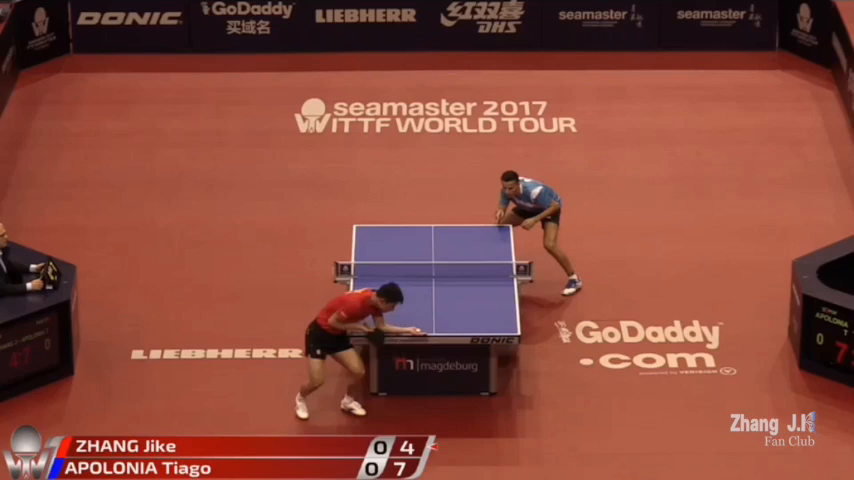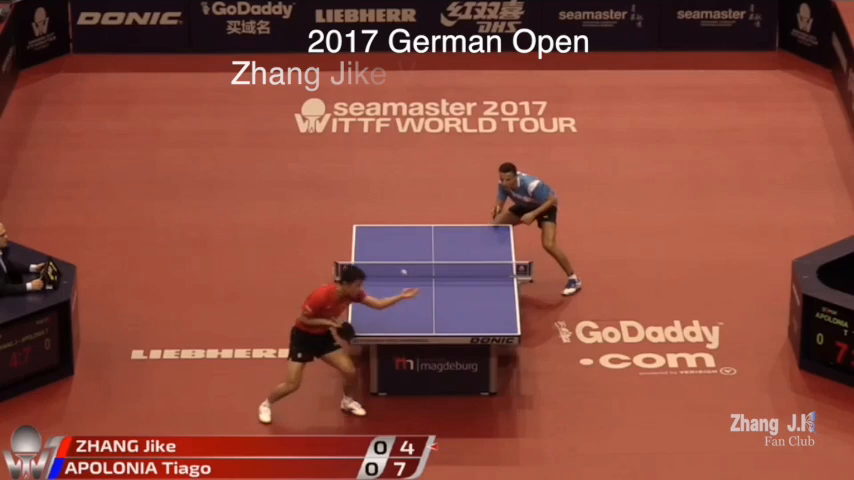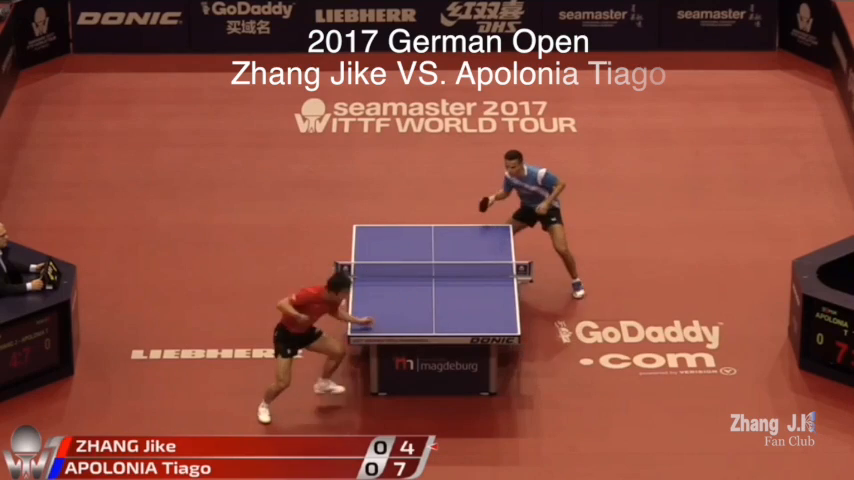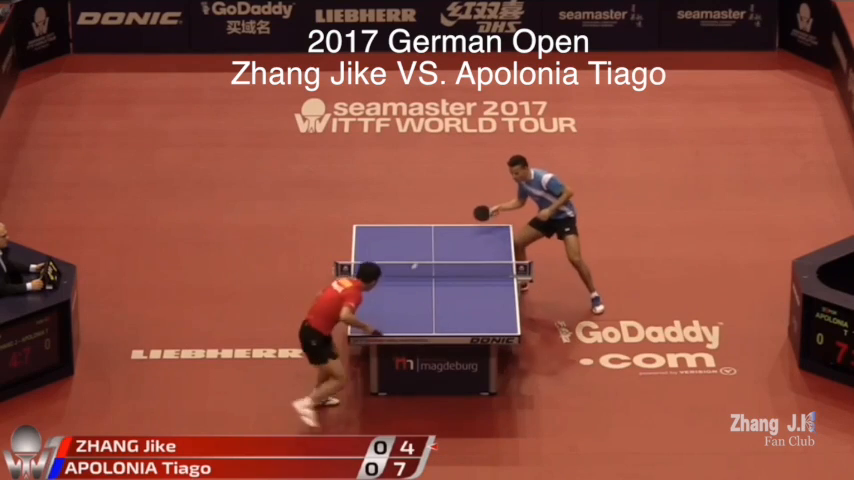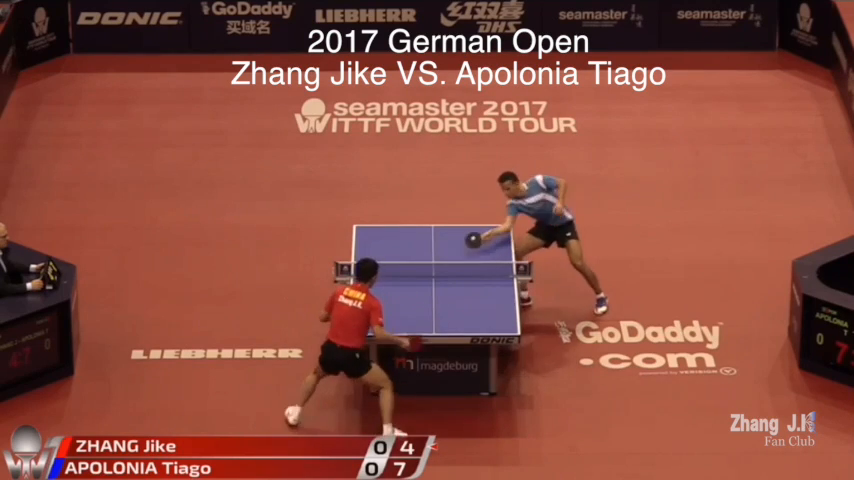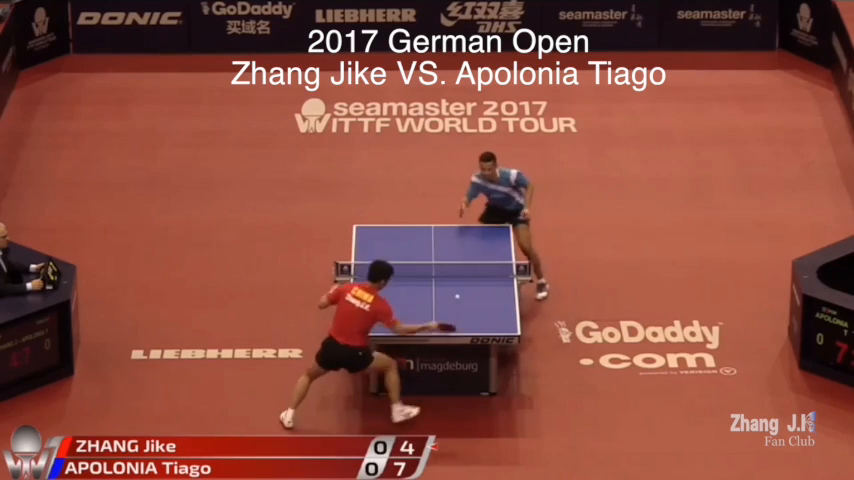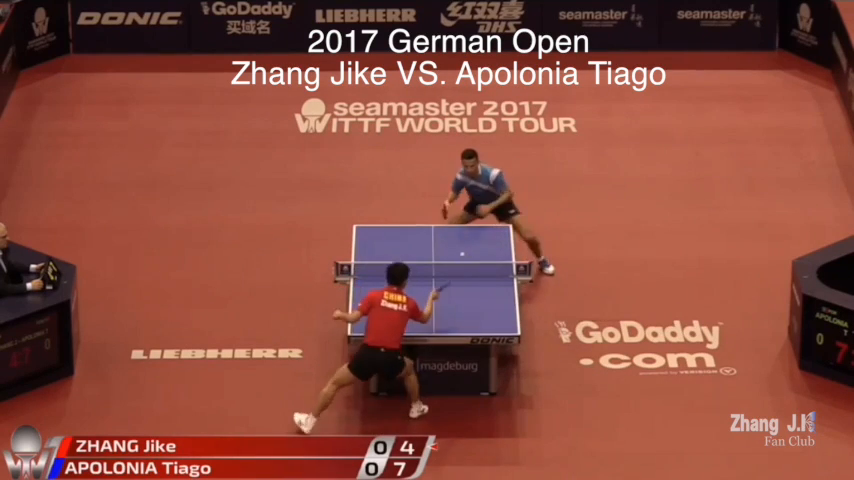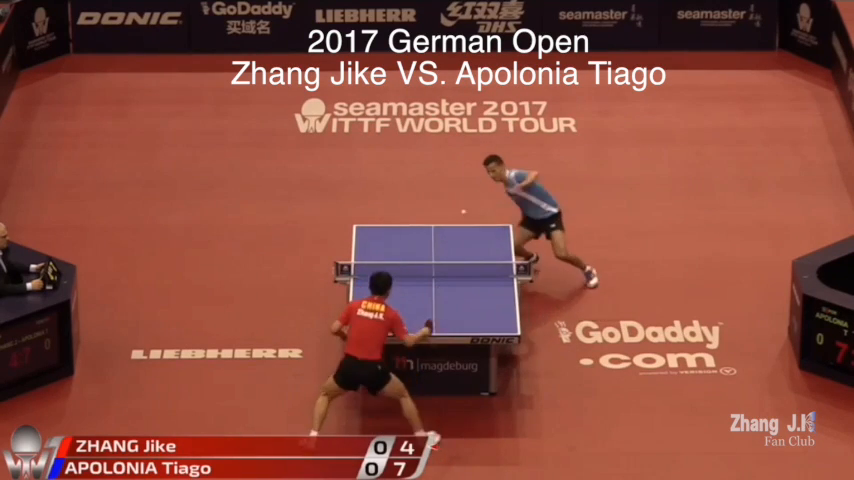
dt=0.4s
person 1, frame 1
left shoulder: (376, 303)
right shoulder: (356, 302)
left elbow: (381, 326)
right elbow: (332, 322)
left wrist: (409, 330)
right wrist: (358, 327)
left hip: (338, 335)
right hip: (319, 332)
left knee: (359, 371)
right knee: (317, 381)
left ankle: (348, 401)
right ankle: (300, 400)
person 1, frame 2
left shoulder: (353, 294)
right shoulder: (321, 296)
left elbow: (378, 303)
right elbow: (301, 319)
left wrist: (402, 296)
right wrist: (328, 322)
left hip: (324, 337)
right hip: (303, 337)
left knee: (350, 372)
right knee: (292, 385)
left ankle: (347, 401)
right ankle: (266, 405)
person 1, frame 3
left shoulder: (333, 299)
right shoulder: (313, 294)
left elbow: (337, 314)
right elbow: (281, 304)
left wrist: (359, 321)
right wrist: (298, 316)
left hip: (306, 331)
right hip: (286, 334)
left knee: (338, 351)
right knee: (282, 383)
left ankle: (323, 383)
right ankle: (264, 406)
person 1, frame 4
left shoulder: (340, 282)
right shoulder: (355, 293)
left elbow: (324, 302)
right elbow: (345, 316)
right wrist: (365, 326)
left hip: (306, 330)
right hip: (316, 337)
left knee: (330, 366)
right knee: (341, 379)
left ankle: (318, 397)
right ankle: (306, 404)
person 1, frame 5
left shoulder: (339, 293)
right shoulder: (373, 303)
left elbow: (323, 317)
right elbow: (380, 334)
right wrist: (402, 341)
left hip: (331, 350)
right hip: (353, 355)
left knee: (315, 375)
right knee: (386, 386)
left ankle: (295, 413)
right ankle: (388, 431)
person 1, frame 6
left shoulder: (346, 289)
right shoulder: (380, 304)
left elbow: (322, 304)
right elbow: (400, 330)
left wrist: (331, 292)
right wrist: (425, 326)
left hip: (332, 347)
right hip: (354, 353)
left knee: (308, 375)
right knee: (391, 365)
left ankle: (289, 415)
right ankle: (398, 411)
person 1, frame 7
left shoulder: (374, 296)
right shoulder: (410, 303)
left elbow: (353, 318)
right elbow: (425, 318)
left wrist: (339, 315)
right wrist: (432, 300)
left hip: (368, 354)
right hip: (391, 358)
left knee: (334, 384)
right knee: (409, 370)
left ankle: (309, 421)
right ankle: (416, 408)
person 1, frame 8
left shoulder: (355, 306)
right shoulder: (391, 314)
left elbow: (334, 329)
right elbow: (409, 341)
left wrist: (346, 336)
right wrist: (424, 332)
left hip: (349, 366)
right hip: (373, 369)
left knee: (325, 395)
right knee: (403, 395)
left ankle: (314, 435)
right ankle: (421, 434)
person 2, frame 1
left shoulder: (534, 191)
right shoulder: (507, 189)
left elbow: (555, 206)
right elbow: (501, 207)
left wrist: (534, 220)
right wrist: (499, 214)
left hip: (550, 207)
right hip: (528, 207)
left knee: (549, 244)
left ankle: (574, 279)
person 2, frame 2
left shoulder: (531, 185)
right shoulder: (503, 184)
left elbow: (553, 200)
right elbow: (500, 203)
left wrist: (533, 214)
right wrist: (496, 209)
left hip: (545, 206)
right hip: (525, 206)
left knee: (548, 245)
left ankle: (574, 279)
person 2, frame 3
left shoulder: (539, 174)
right shoulder: (509, 176)
left elbow: (561, 184)
right elbow: (504, 193)
left wrist: (547, 203)
right wrist: (494, 197)
left hip: (549, 208)
right hip: (528, 207)
left knee: (561, 248)
left ankle: (576, 282)
person 2, frame 4
left shoulder: (545, 179)
right shoulder: (523, 182)
left elbow: (569, 192)
right elbow: (518, 202)
left wrist: (551, 210)
right wrist: (500, 207)
left hip: (565, 217)
right hip: (546, 217)
left knee: (575, 259)
right knee: (516, 243)
left ankle: (595, 296)
right ankle: (521, 281)
person 2, frame 5
left shoulder: (538, 182)
right shoulder: (513, 203)
left elbow: (561, 183)
right elbow: (507, 225)
left wrist: (560, 203)
right wrist: (490, 234)
left hip: (564, 223)
right hip: (544, 226)
left knee: (578, 263)
right knee: (515, 253)
left ankle: (601, 298)
right ankle: (524, 295)
person 2, frame 6
left shoulder: (511, 175)
right shoulder: (477, 180)
left elbow: (529, 186)
right elbow: (467, 198)
left wrist: (526, 207)
right wrist: (463, 205)
left hip: (515, 209)
right hip: (495, 208)
left knee: (525, 247)
left ankle: (541, 282)
person 2, frame 7
left shoulder: (493, 174)
right shoulder: (461, 177)
left elbow: (508, 194)
right elbow: (454, 192)
left wrist: (491, 207)
right wrist: (447, 202)
left hip: (501, 202)
right hip: (478, 202)
left knee: (529, 237)
left ankle: (541, 260)
person 2, frame 8
left shoulder: (516, 176)
right shoulder: (508, 188)
left elbow: (534, 174)
left wrist: (521, 186)
left hip: (550, 215)
right hip: (531, 218)
left knee: (561, 255)
left ankle: (588, 270)
right ankle: (531, 258)
